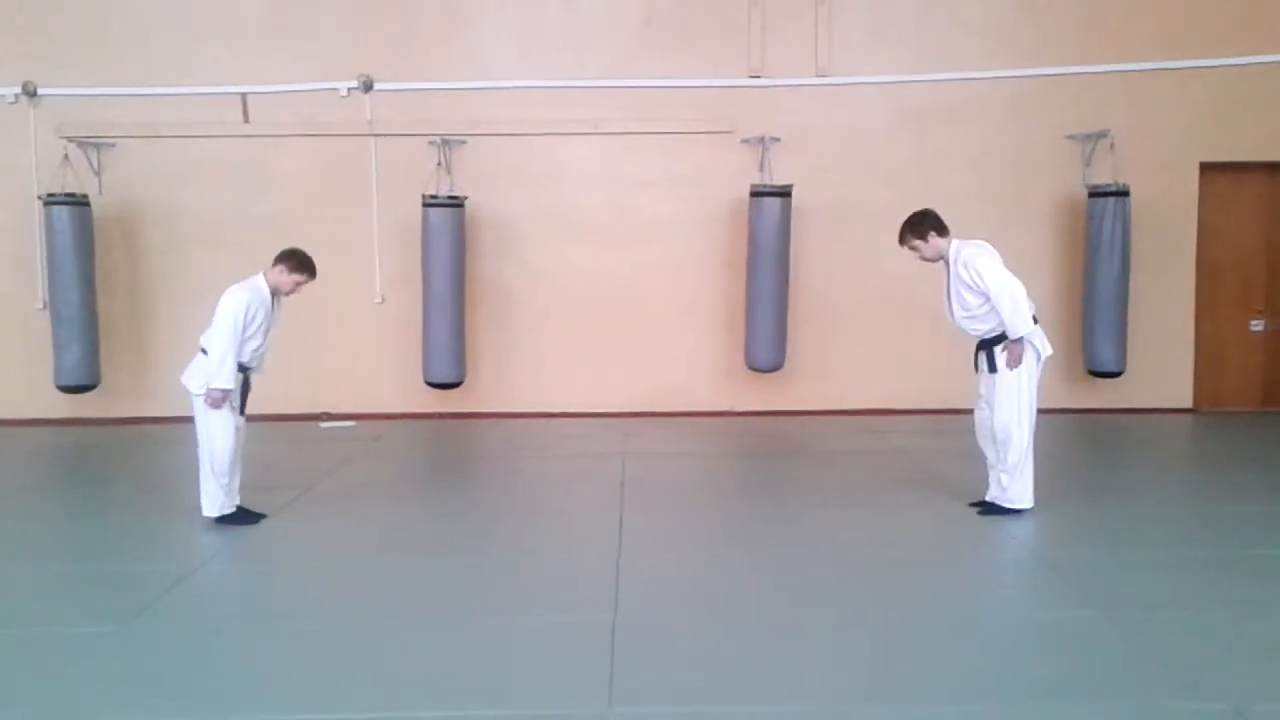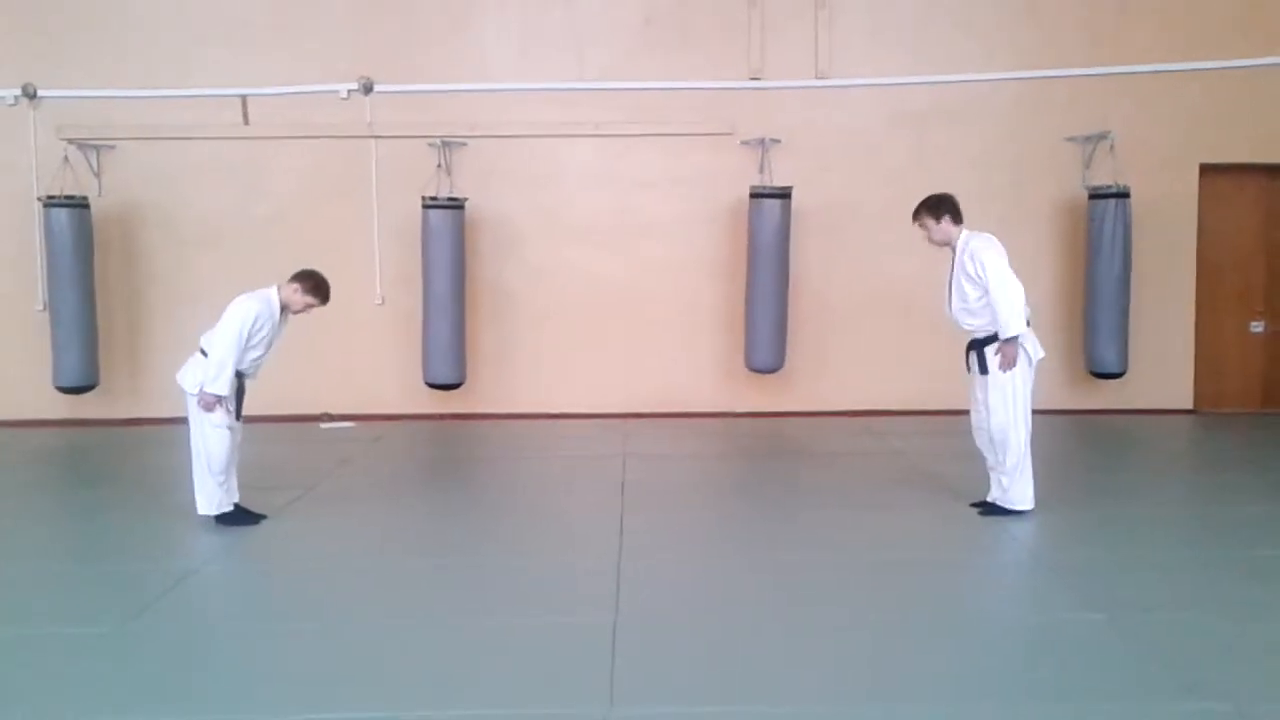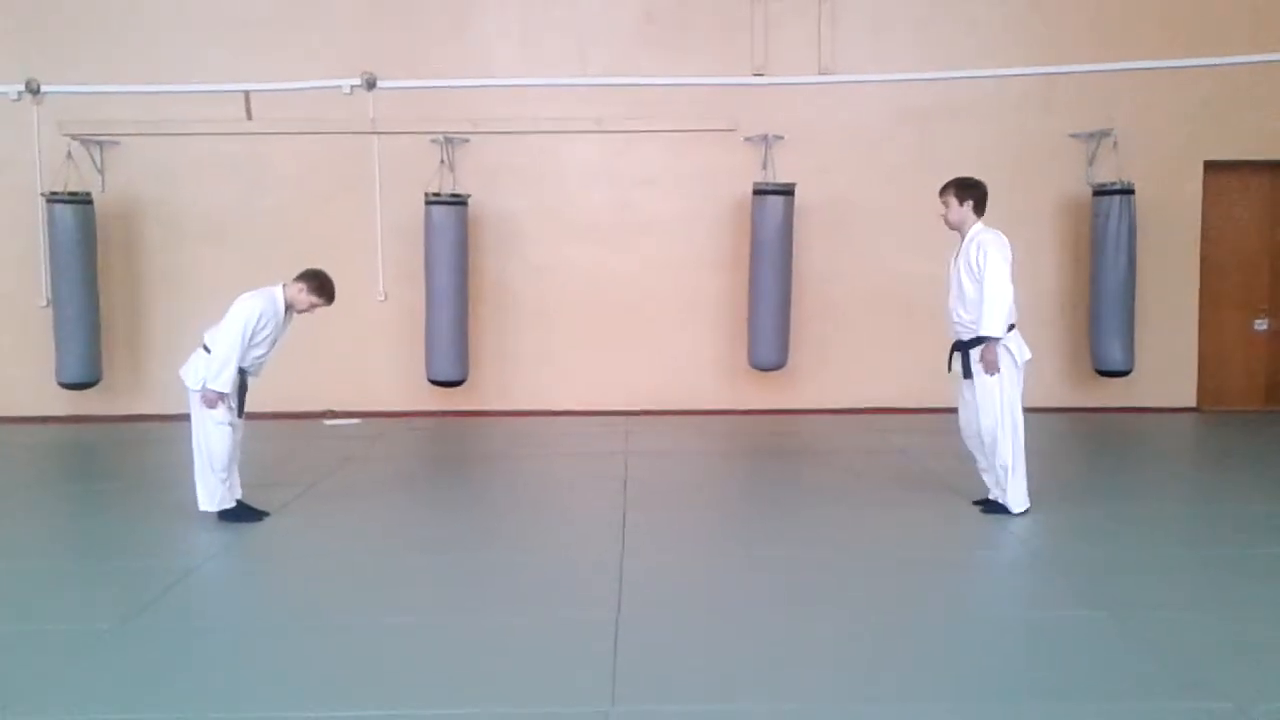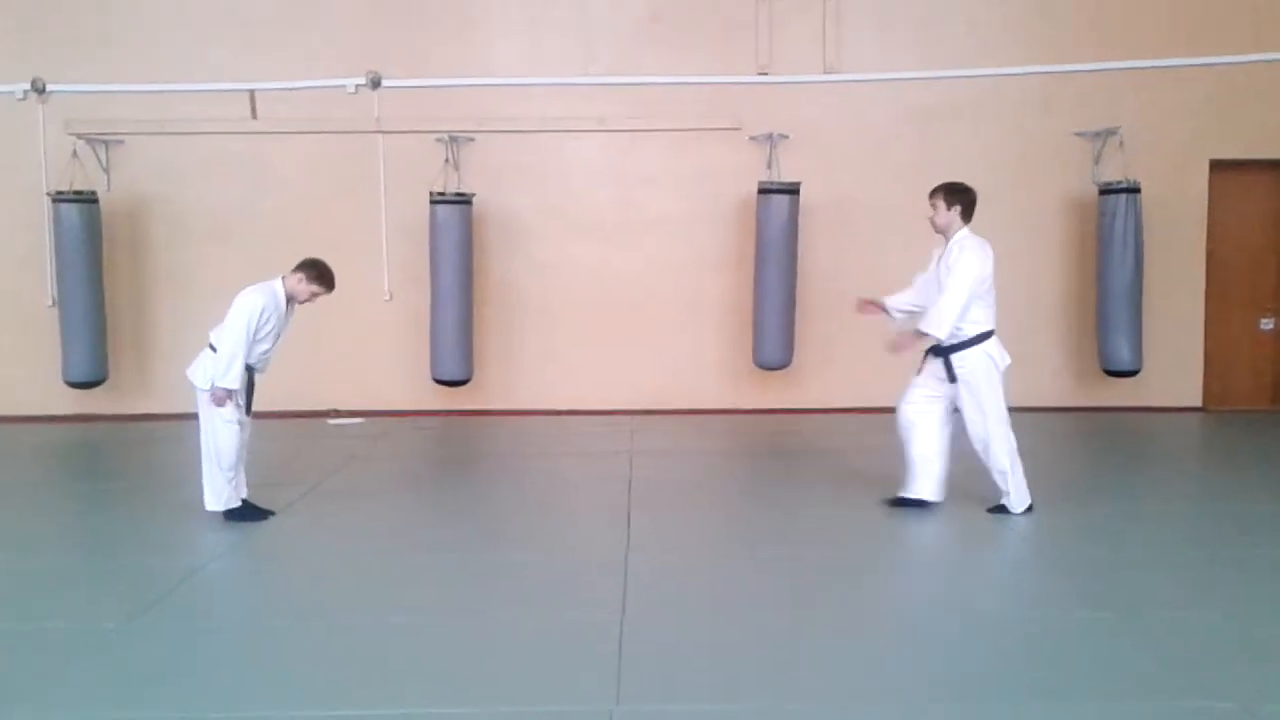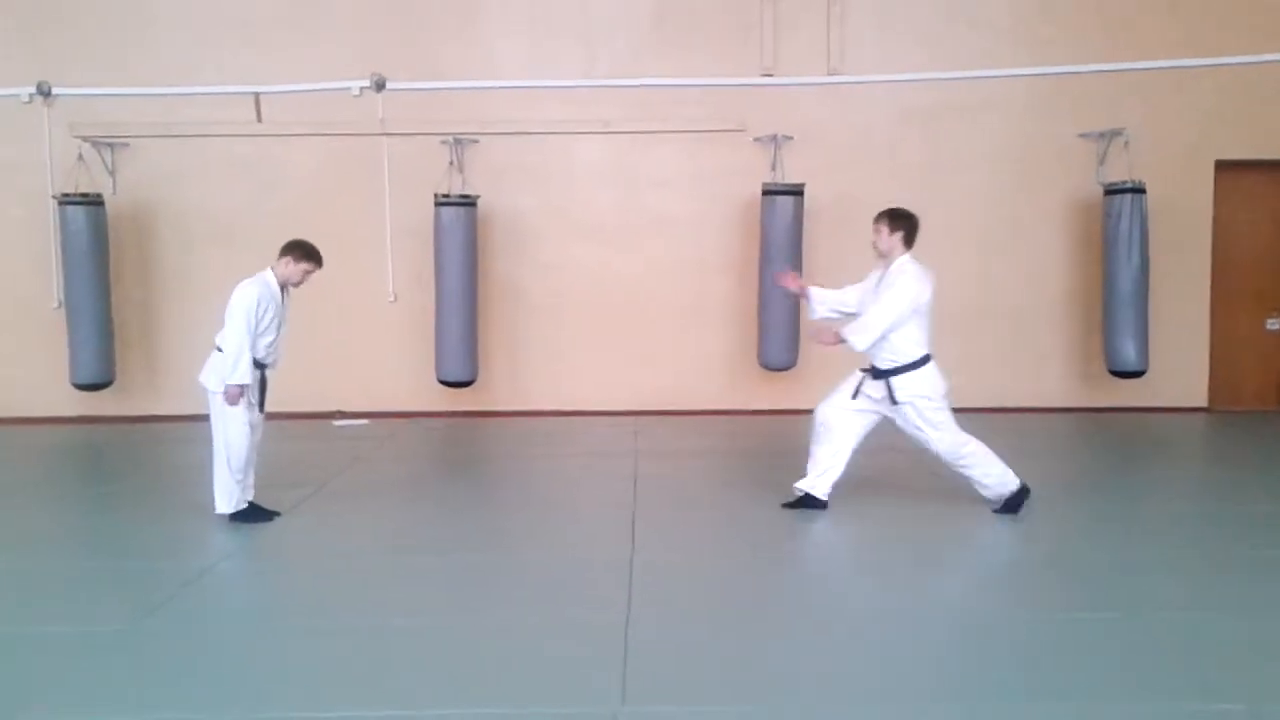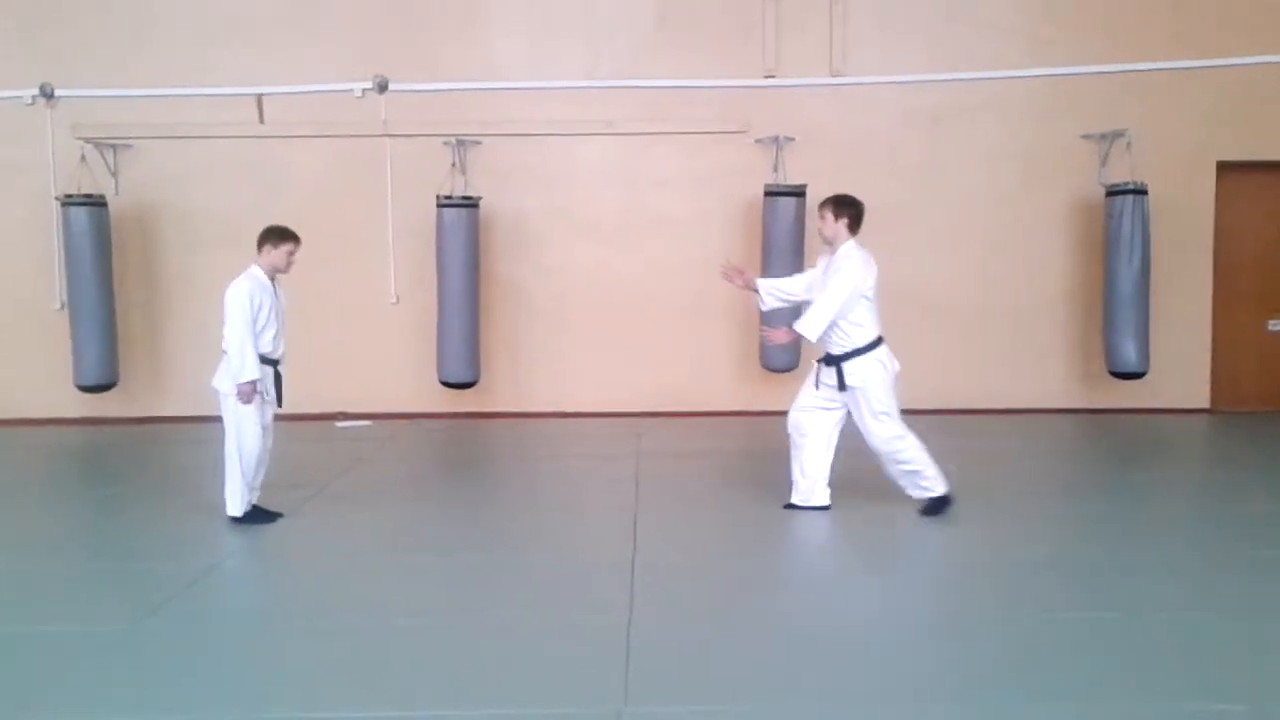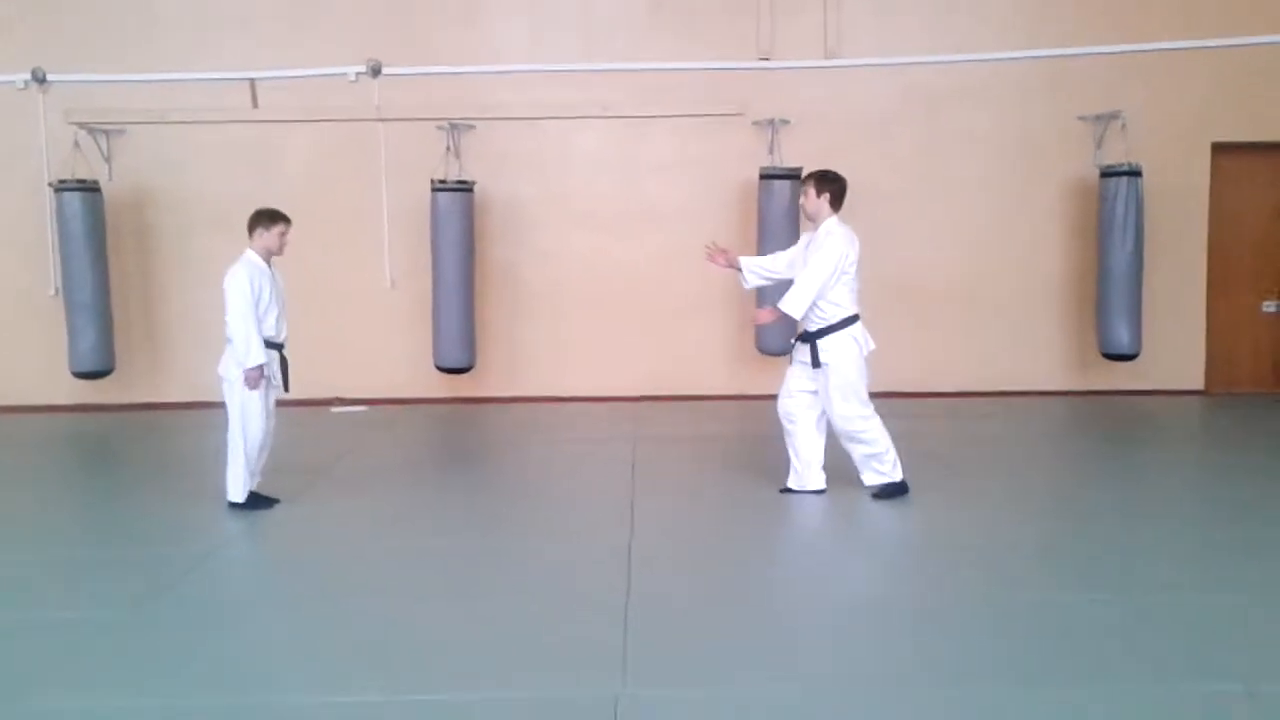
dt=0.3s
person 1, frame 1
left shoulder: (971, 255)
right shoulder: (955, 261)
left elbow: (1011, 293)
left wrist: (1016, 340)
right wrist: (1003, 344)
left hip: (1015, 346)
right hip: (994, 348)
left knee: (1009, 423)
right knee: (988, 422)
left ankle: (1014, 498)
right ankle: (1000, 492)
person 1, frame 2
left shoulder: (980, 248)
right shoulder: (961, 253)
left elbow: (1008, 291)
left wrist: (1010, 341)
left hip: (1007, 348)
right hip: (986, 349)
left knee: (1006, 425)
right knee: (985, 424)
left ankle: (1015, 499)
right ankle: (1000, 493)
person 1, frame 3
left shoulder: (989, 242)
right shoulder: (967, 245)
left elbow: (998, 294)
left wrist: (990, 343)
right wrist: (961, 344)
left hip: (994, 349)
right hip: (970, 350)
left knee: (997, 426)
right knee: (973, 424)
left ankle: (1013, 499)
right ankle: (1001, 491)
person 1, frame 4
left shoulder: (973, 250)
right shoulder: (946, 251)
left elbow: (954, 300)
right elbow: (922, 292)
left wrist: (918, 334)
right wrist: (884, 305)
left hip: (973, 356)
right hip: (946, 356)
left knee: (988, 431)
right knee: (913, 413)
left ankle: (1017, 500)
right ankle: (922, 491)
person 1, frame 5
left shoulder: (913, 277)
right shoulder: (882, 275)
left elbow: (881, 318)
right elbow: (850, 300)
left wrist: (841, 337)
right wrist: (807, 292)
left hip: (910, 380)
right hip: (878, 378)
left knee: (947, 440)
right knee: (831, 417)
left ankle: (1010, 490)
right ankle: (814, 493)
person 1, frame 6
left shoulder: (857, 262)
right shoulder: (830, 262)
left elbow: (829, 304)
right elbow: (798, 287)
left wrist: (792, 334)
right wrist: (753, 284)
left hip: (862, 365)
right hip: (834, 365)
left knee: (885, 433)
right knee: (803, 421)
left ankle: (934, 491)
right ankle: (811, 496)
person 1, frame 7
left shoulder: (839, 237)
right shoulder: (812, 239)
left elbow: (813, 281)
right elbow: (781, 264)
left wrist: (778, 312)
right wrist: (734, 263)
left hip: (839, 341)
right hip: (814, 341)
left knee: (850, 414)
right knee: (795, 406)
left ankle: (890, 478)
right ankle: (807, 480)
person 2, frame 1
left shoulder: (273, 300)
right shoulder: (243, 296)
right elbow: (223, 343)
left wrist: (244, 379)
right wrist: (218, 386)
left hip: (233, 378)
right hip: (211, 378)
left knee: (232, 442)
right knee: (219, 444)
left ankle: (229, 503)
right ankle: (221, 509)
person 2, frame 2
left shoulder: (280, 312)
right shoulder: (253, 306)
right elbow: (225, 349)
left wrist: (232, 386)
right wrist: (213, 390)
left hip: (229, 380)
right hip: (207, 378)
left knee: (229, 441)
right knee: (215, 443)
left ankle: (229, 502)
right ankle: (219, 507)
person 2, frame 3
left shoulder: (285, 311)
right shoulder: (257, 304)
right elbow: (228, 346)
left wrist: (226, 385)
right wrist: (215, 387)
left hip: (231, 375)
right hip: (210, 373)
left knee: (231, 439)
right knee: (217, 440)
left ankle: (231, 498)
right ankle: (222, 504)
person 2, frame 4
left shoulder: (286, 304)
right shoulder: (258, 299)
right elbow: (234, 343)
left wrist: (237, 382)
right wrist: (223, 385)
left hip: (239, 374)
right hip: (217, 372)
left knee: (238, 437)
right knee: (225, 439)
left ankle: (237, 498)
right ankle: (228, 504)
person 2, frame 5
left shoulder: (281, 293)
right shoulder: (253, 290)
right elbow: (237, 339)
right wrist: (235, 382)
left hip: (250, 375)
right hip: (231, 376)
left knee: (249, 440)
right knee: (235, 441)
left ankle: (244, 500)
right ankle: (233, 506)
person 2, frame 6
left shoulder: (273, 287)
right shoulder: (245, 287)
right elbow: (238, 337)
right wrist: (246, 380)
left hip: (264, 376)
right hip: (244, 378)
left knee: (260, 442)
right knee: (246, 443)
left ankle: (248, 501)
right ankle: (239, 508)
person 2, frame 7
left shoulder: (268, 271)
right shoulder: (243, 272)
right elbow: (242, 323)
right wrist: (253, 364)
left hip: (266, 361)
right hip: (249, 364)
left knee: (261, 429)
right knee: (248, 430)
left ankle: (246, 488)
right ankle: (238, 494)
